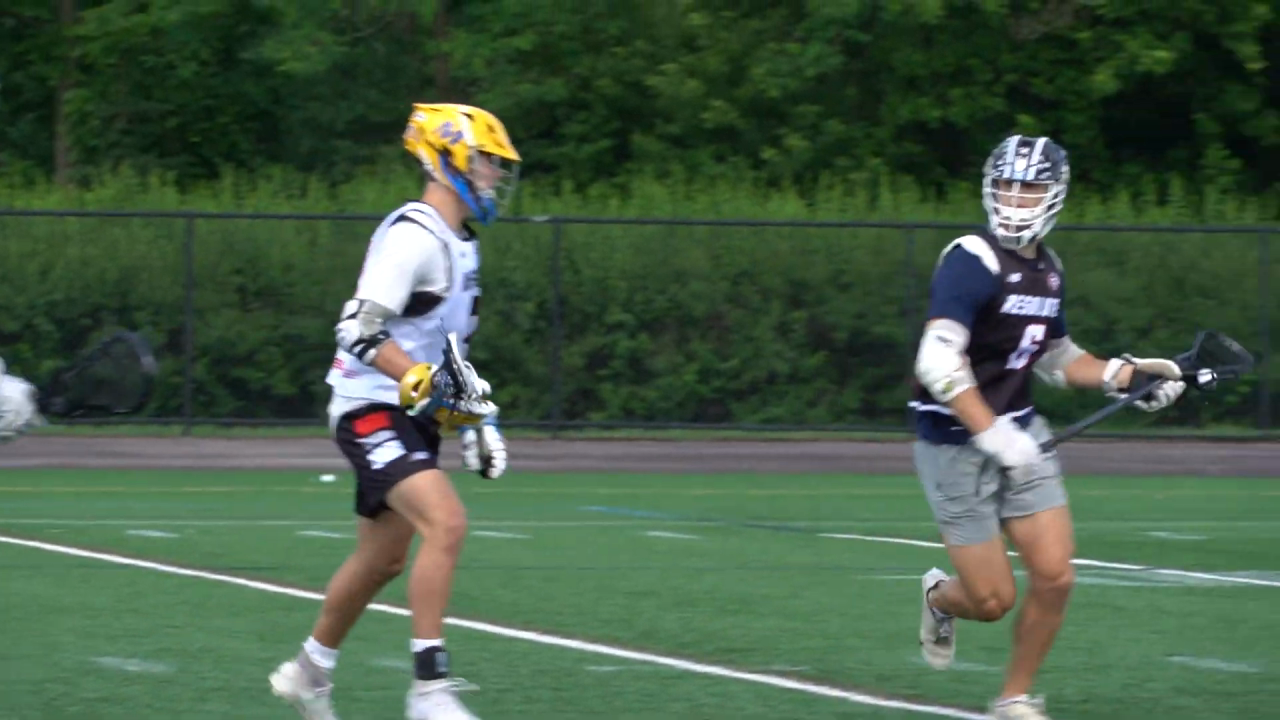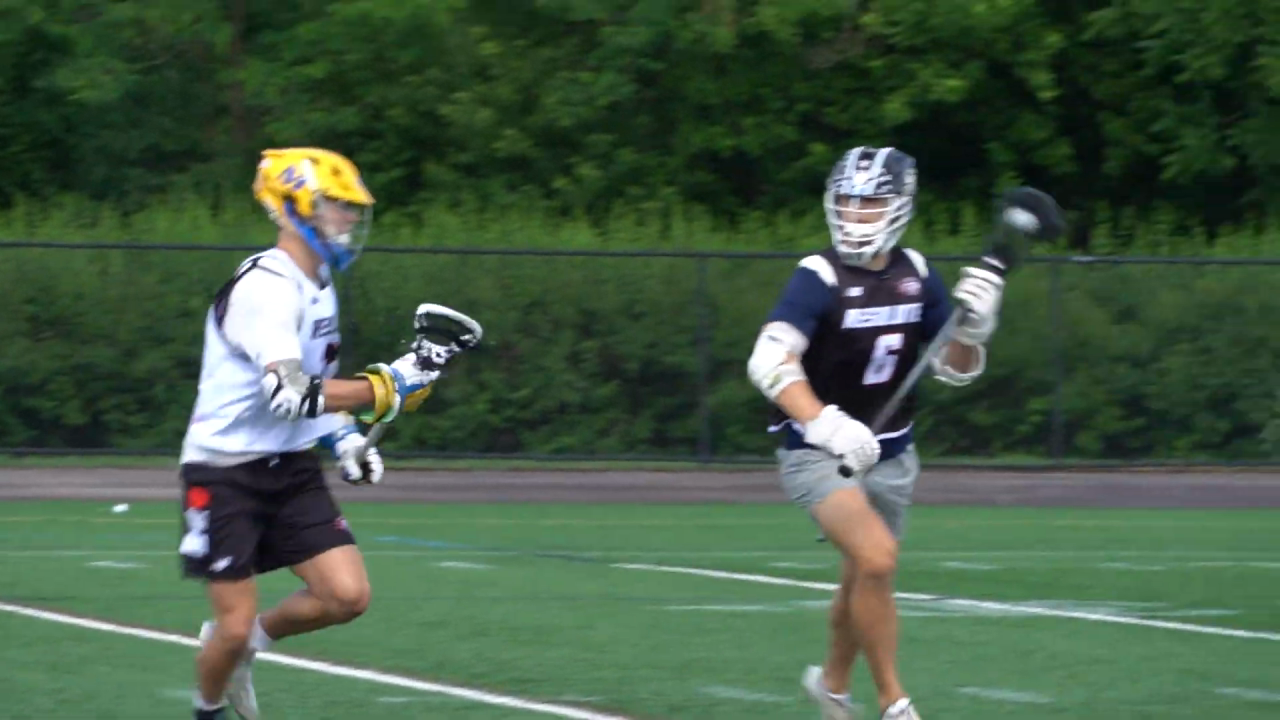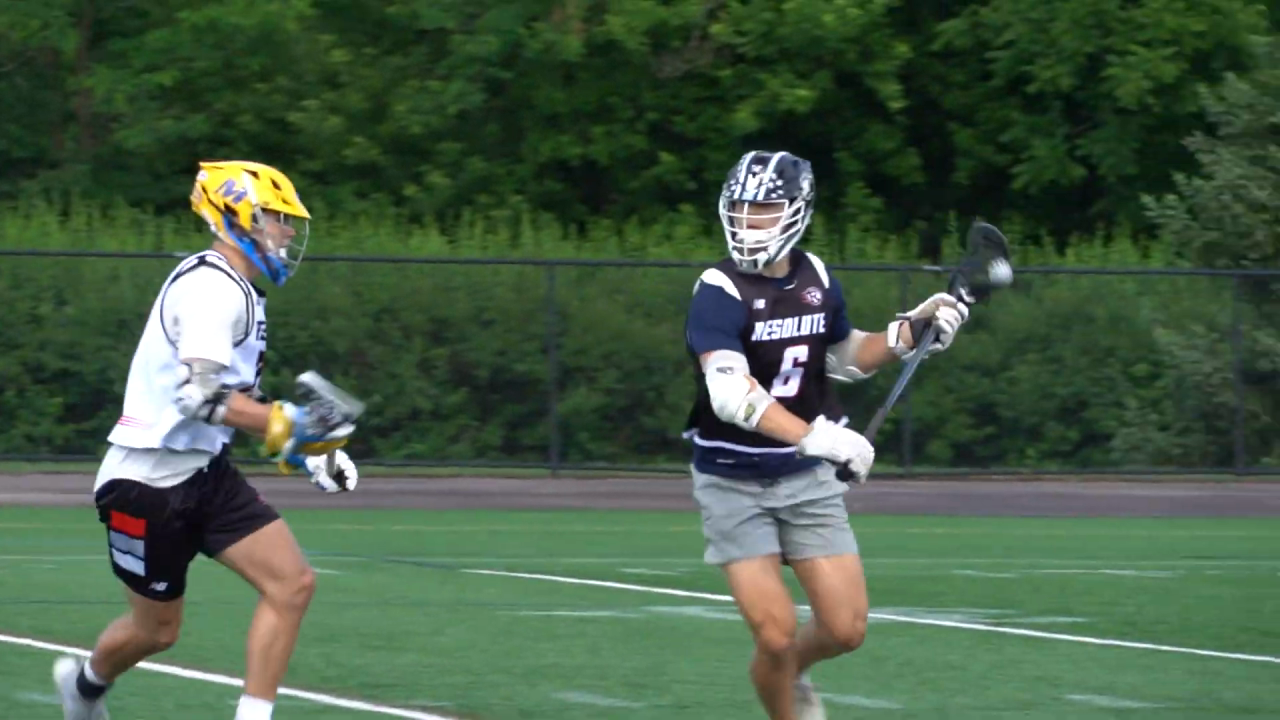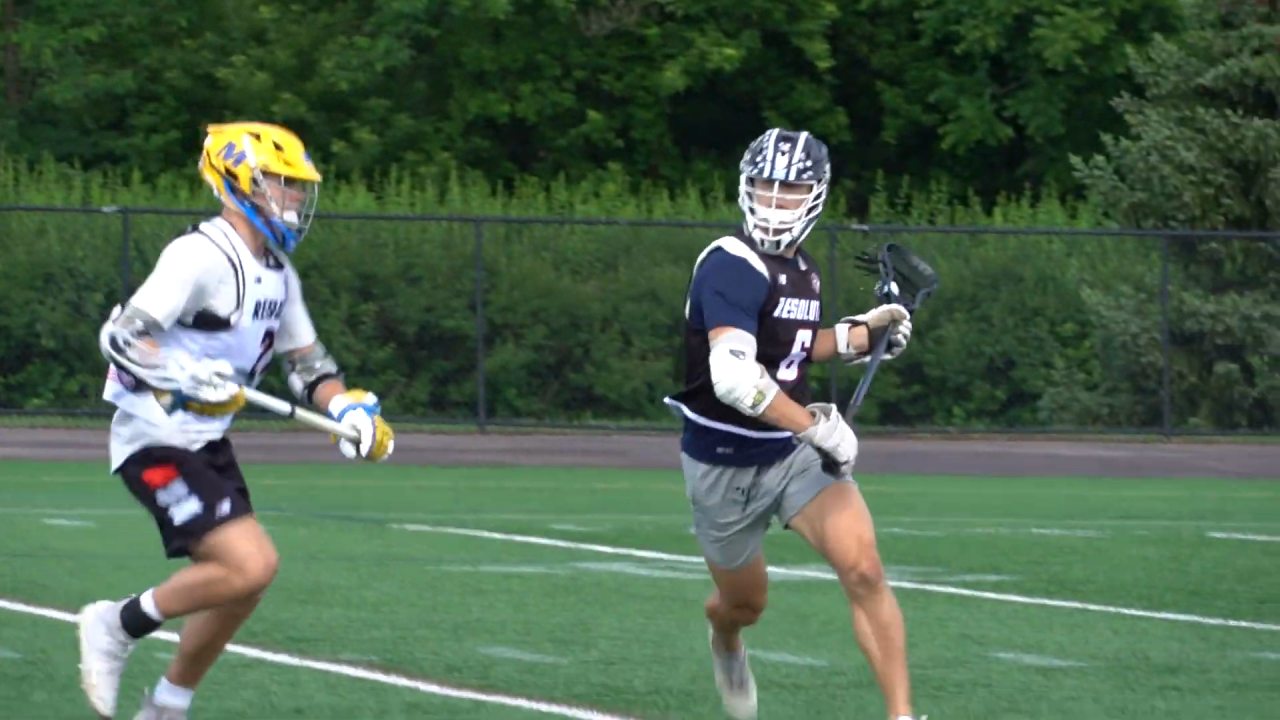
dt=0.3s
person 1, frame 1
left shoulder: (460, 242)
right shoulder: (411, 235)
right elbow: (360, 332)
left wrist: (477, 417)
right wrist: (424, 386)
left hip: (413, 416)
right hip: (373, 411)
left knee: (380, 555)
right knee: (446, 526)
person 1, frame 2
left shoulder: (317, 283)
right shoulder: (263, 287)
right elbow: (288, 393)
left wrist: (339, 436)
right wrist: (387, 387)
left hip: (290, 466)
right hip: (224, 468)
left knee: (348, 596)
right knee: (232, 628)
left ankle: (248, 640)
person 1, frame 3
left shoulder: (242, 295)
right shoulder: (210, 284)
right elbow: (203, 394)
left wrist: (303, 450)
right wrist: (292, 426)
left hip: (206, 470)
right hip: (146, 477)
left knee: (293, 583)
right knee: (157, 625)
person 1, frame 4
left shoulder: (277, 272)
right shoulder: (201, 253)
left elbow: (309, 365)
right elbow: (121, 335)
left wrist: (354, 410)
right wrist: (179, 384)
left hip: (205, 444)
right hip: (158, 444)
left knee: (229, 592)
right knee: (252, 568)
right ankle: (118, 623)
person 2, frame 1
left shoulder: (1048, 267)
right shoulder: (971, 260)
left elbow: (1057, 359)
right elbow: (936, 364)
left wrist: (1128, 374)
right wrist: (993, 435)
left hip: (1019, 437)
right hip: (955, 446)
left knee: (1056, 580)
right knee: (991, 600)
right ankle: (943, 596)
person 2, frame 2
left shoulder: (916, 272)
right shoulder: (817, 277)
left elbow: (958, 368)
right elbow: (768, 363)
left wrist: (975, 320)
right wrist: (826, 423)
left hip: (889, 455)
right hip: (816, 453)
left knee: (865, 585)
right knee: (875, 560)
person 2, frame 3
left shoulder: (816, 277)
right shoulder: (717, 293)
left elbow: (843, 357)
right elbow: (731, 394)
left wrist: (912, 328)
right wrist: (816, 436)
left hip: (808, 478)
right hip: (731, 481)
left knee: (845, 630)
right knee: (775, 634)
left ankle: (790, 674)
person 2, frame 4
left shoulder: (803, 265)
right shoulder: (730, 263)
right elbow: (733, 376)
left wrist: (865, 332)
right wrist: (818, 425)
left hip: (793, 451)
right hip: (724, 461)
left knee: (863, 569)
right knee: (744, 605)
right ankle: (725, 637)
